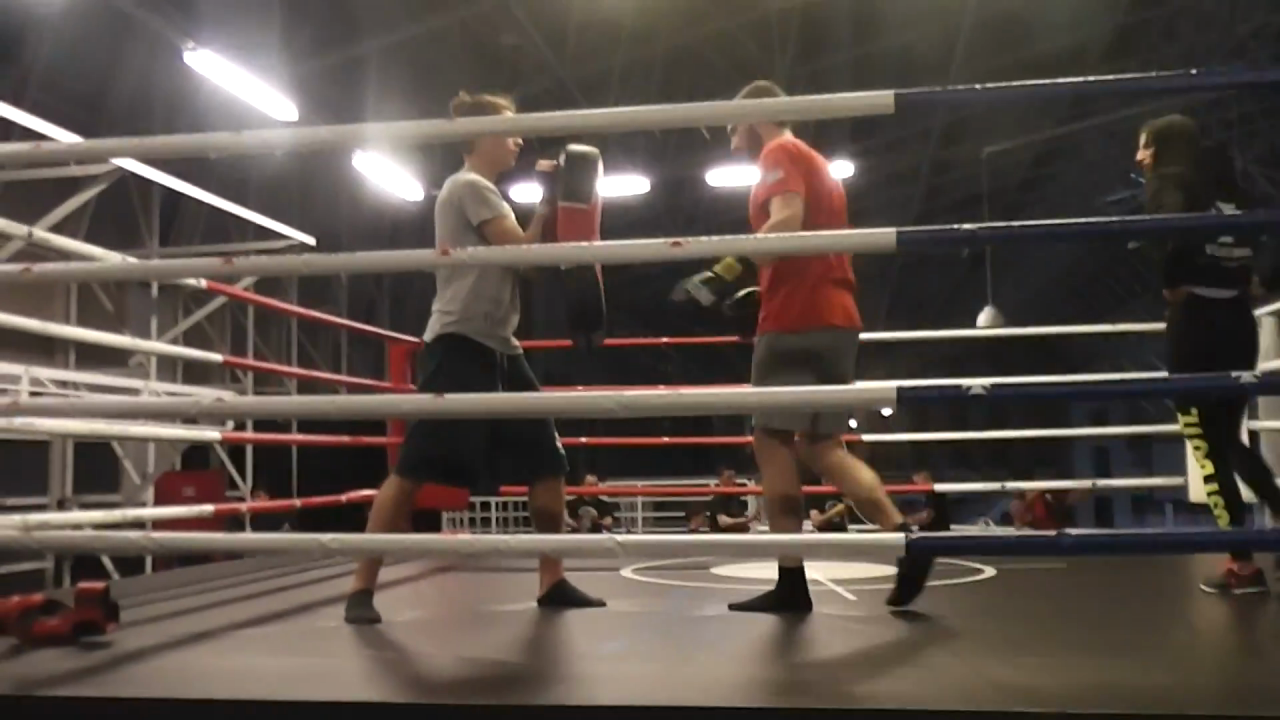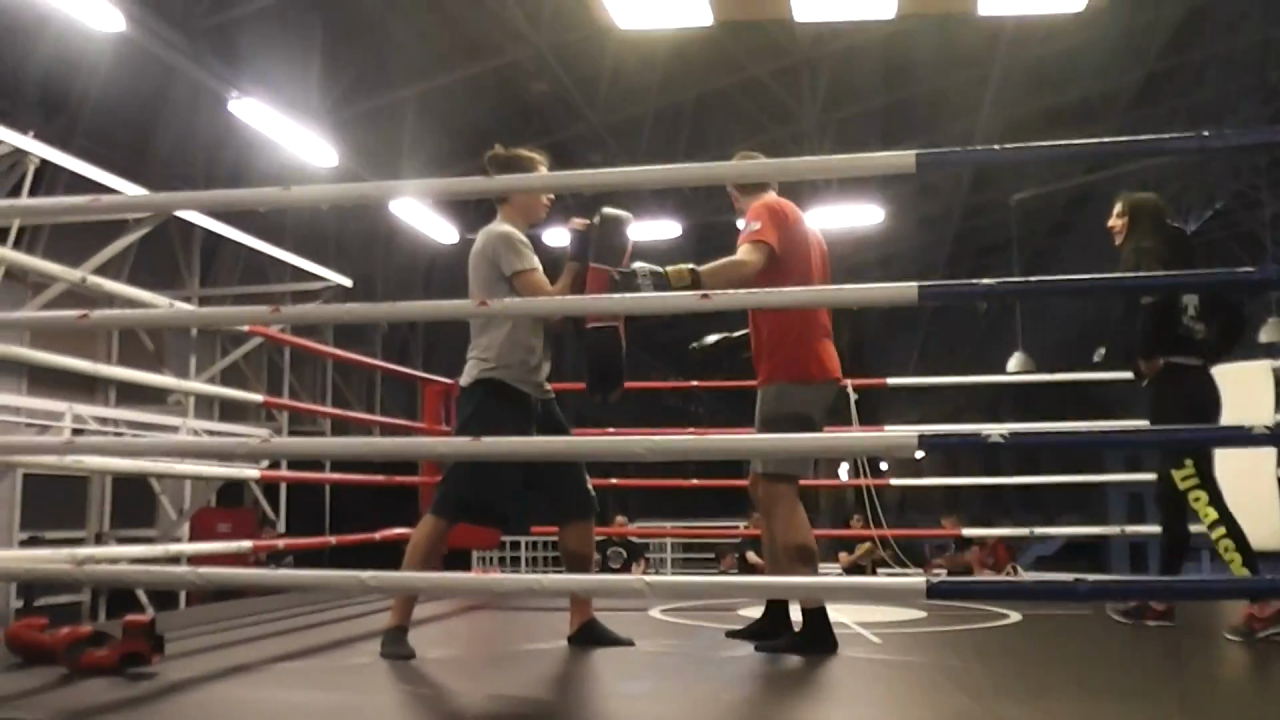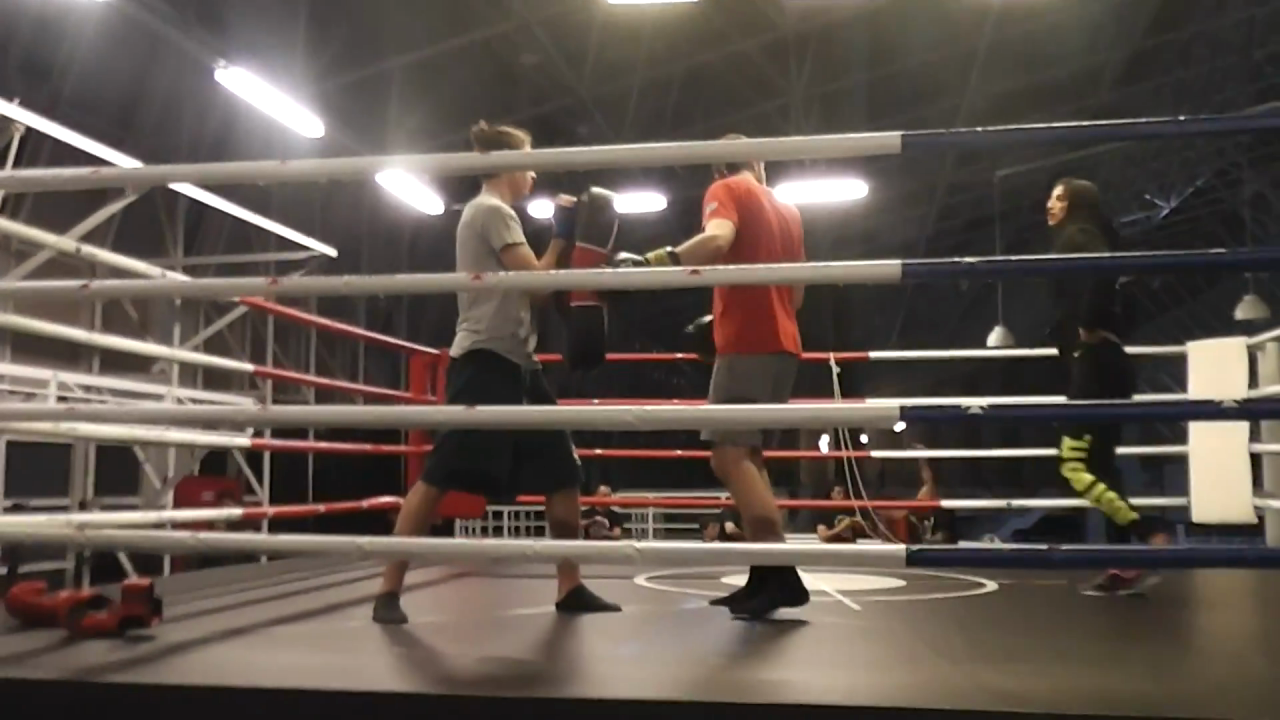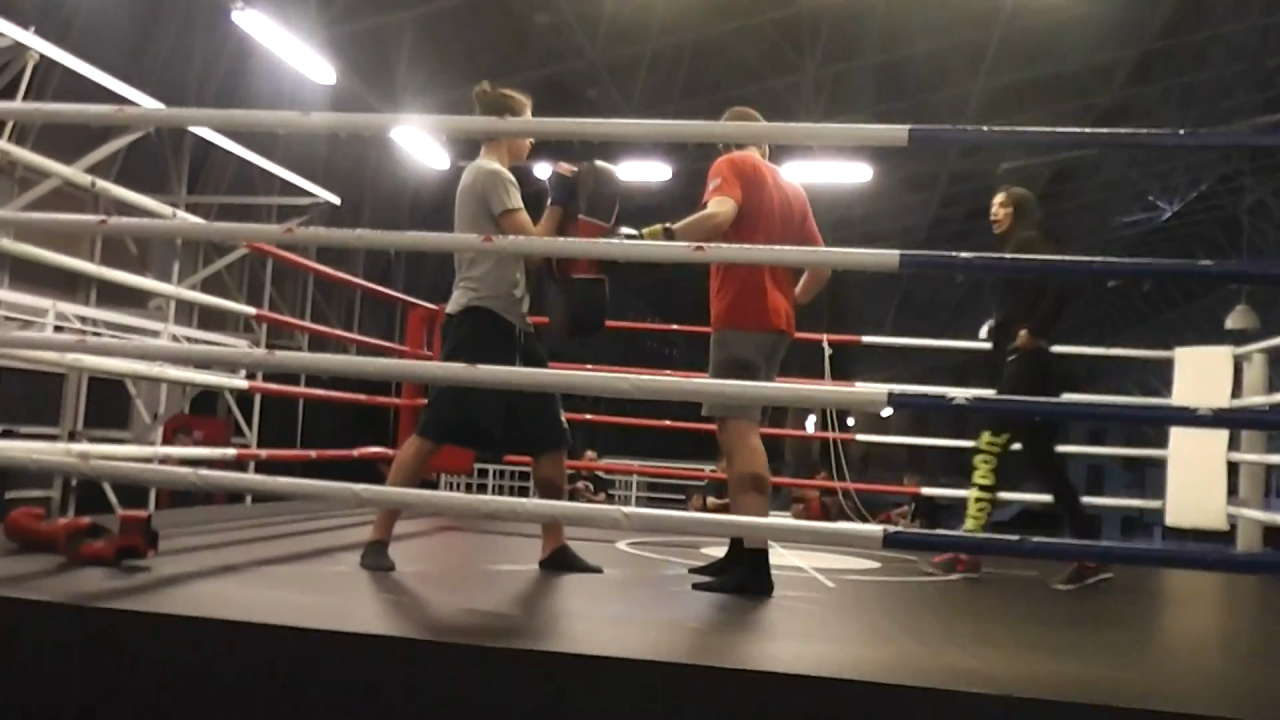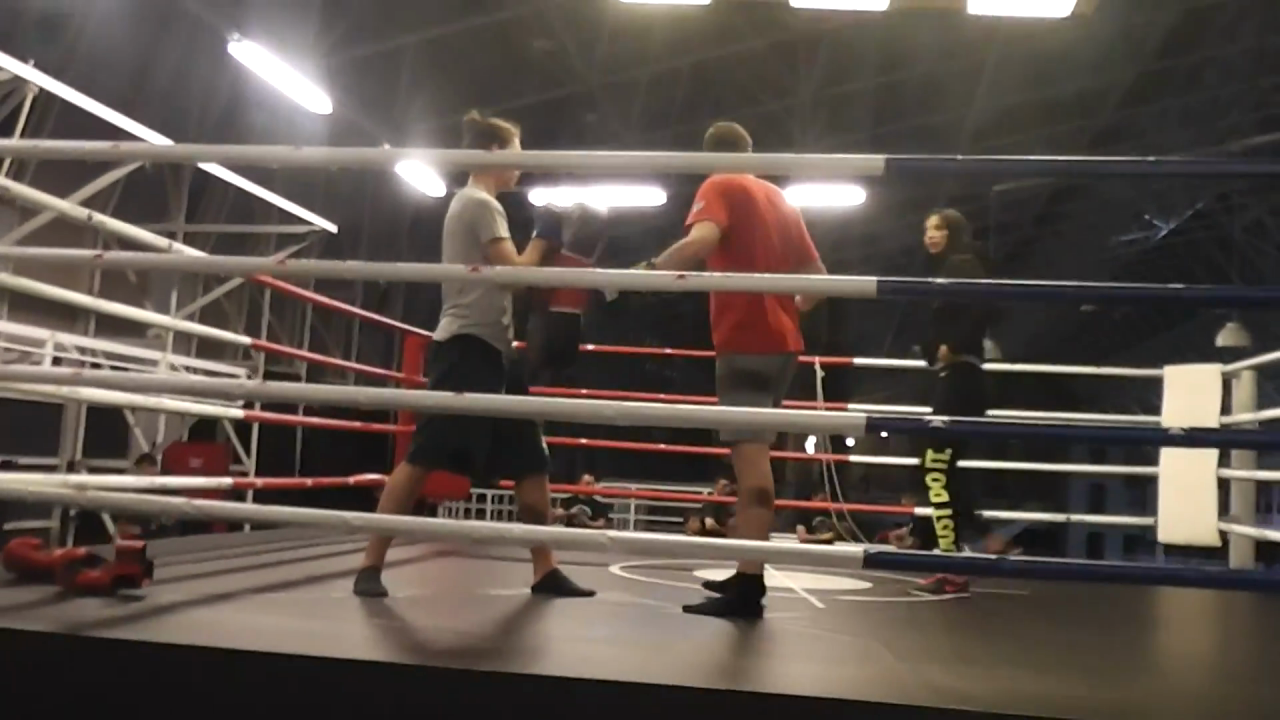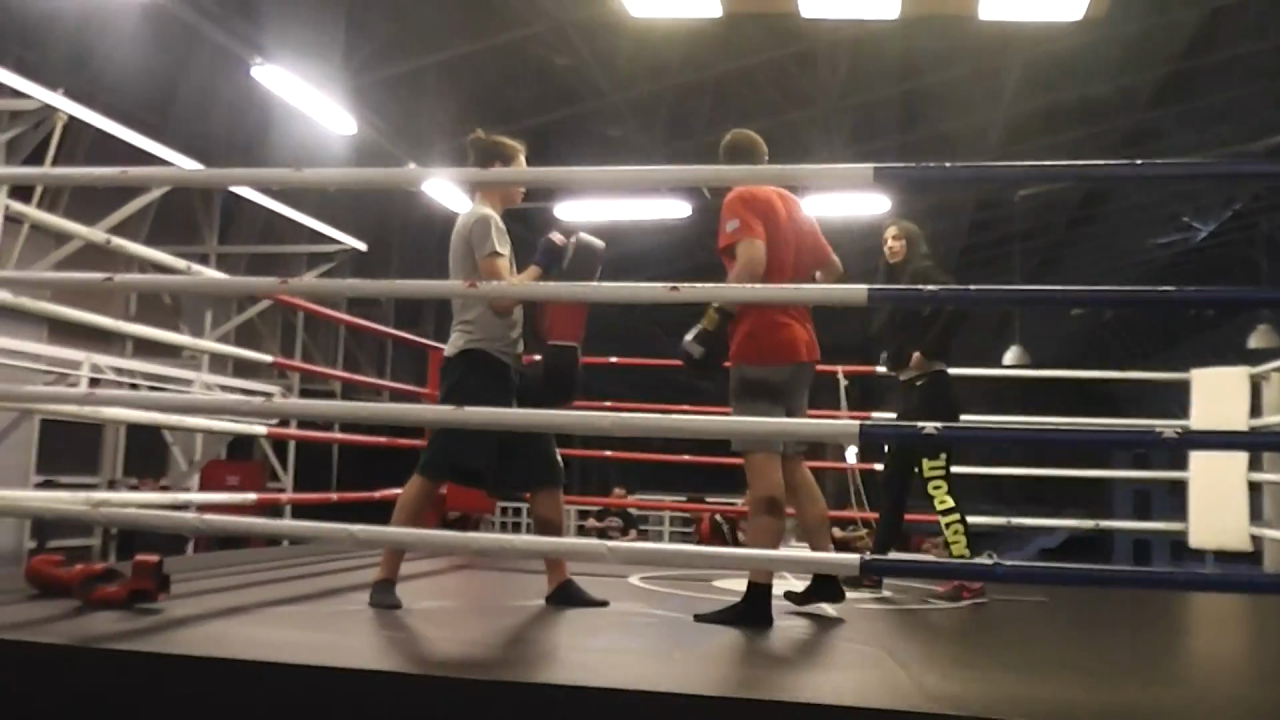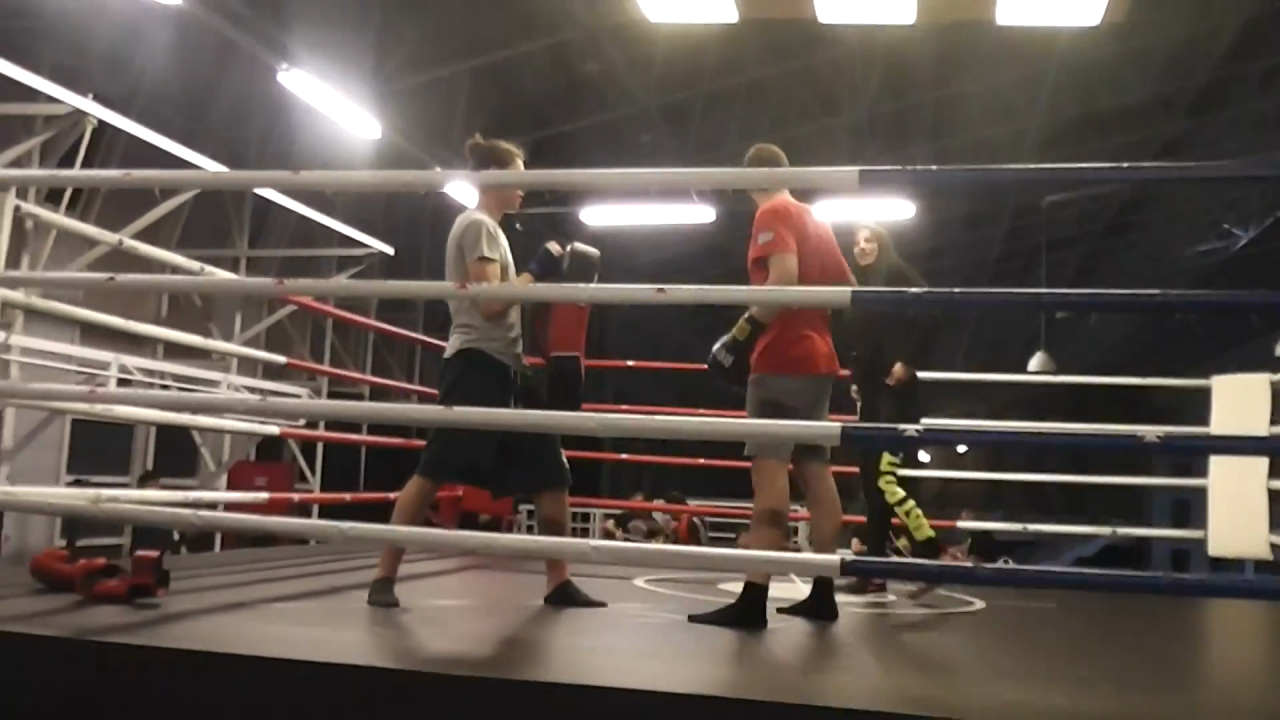
dt=0.3s
person 1, frame 1
left shoulder: (781, 153)
right shoulder: (818, 167)
left elbow: (787, 224)
left wrist: (722, 275)
right wrist: (756, 289)
left hip: (794, 321)
right hip: (834, 319)
left knee: (772, 441)
right knee: (825, 446)
left ankle: (793, 584)
right ankle: (901, 540)
person 1, frame 2
left shoulder: (767, 209)
right shoulder: (802, 224)
left elbow: (745, 265)
left wrist: (666, 278)
left hip: (793, 371)
right hip: (808, 368)
left knee: (775, 486)
right knee: (768, 485)
left ankle: (815, 623)
right ankle: (775, 615)
person 1, frame 3
left shoulder: (725, 191)
right shoulder: (786, 209)
left elbow: (718, 239)
left wrist: (652, 262)
left hip: (747, 343)
right hip: (782, 345)
left knee: (730, 455)
right knee: (747, 456)
left ankle: (782, 575)
right ankle: (760, 578)
person 1, frame 4
left shoulder: (730, 166)
right shoulder: (791, 188)
left elbow: (719, 216)
right elbow: (820, 269)
left wrist: (654, 237)
left hip: (741, 316)
right hip: (775, 320)
left knee: (736, 426)
right knee: (741, 428)
left ankle: (755, 561)
right ankle: (740, 551)
person 1, frame 5
left shoulder: (719, 187)
right shoulder: (779, 199)
left elbow: (698, 243)
right elbow: (816, 274)
left wrist: (642, 272)
left hip: (745, 338)
right hip: (782, 339)
left knee: (749, 453)
right knee: (754, 453)
left ankle: (747, 589)
right ankle: (747, 572)
person 1, frame 6
left shoulder: (740, 200)
right shoulder: (792, 204)
left elbow: (751, 263)
right elbow: (831, 269)
left wrist: (714, 320)
left hip: (760, 348)
right hip: (798, 347)
left knee: (762, 464)
right knee: (791, 462)
left ankle: (757, 599)
right ankle: (826, 576)
person 1, frame 7
left shoulder: (771, 215)
right shoulder: (817, 221)
left elbow: (784, 278)
right elbow: (845, 287)
left wrist: (744, 330)
left hip: (781, 360)
right hip: (818, 360)
left knee: (768, 469)
right knee: (814, 471)
right ankle: (823, 593)
person 2, frame 1
left shoulder: (486, 194)
right shoulder: (469, 187)
left elbow: (519, 261)
right elbow: (523, 251)
left wrist: (550, 203)
right wrist: (549, 204)
left hip: (498, 347)
right hip: (459, 343)
left knee: (547, 461)
right knee: (415, 467)
left ankle: (552, 581)
right ankle: (361, 587)
person 2, frame 2
left shoulder: (516, 245)
right shoulder: (502, 238)
left elbow: (546, 312)
right elbow: (549, 305)
left wrist: (577, 261)
right wrist: (576, 258)
left hip: (530, 391)
right hip: (494, 388)
left knee: (577, 503)
right knee: (449, 507)
left ankle: (582, 620)
right ankle: (396, 624)
person 2, frame 3
left shoulder: (494, 214)
right shoulder: (491, 211)
left elbow: (529, 291)
right elbow: (535, 281)
left wrist: (561, 238)
right wrist: (561, 235)
left hip: (515, 361)
right hip: (484, 360)
left knee: (563, 472)
right knee: (440, 475)
left ankle: (570, 587)
right ankle: (389, 590)
person 2, frame 4
left shoulder: (488, 178)
right shoulder: (491, 176)
left elbow: (518, 252)
left wrist: (558, 207)
right wrist: (558, 202)
left hip: (508, 322)
right hip: (480, 318)
left knee: (551, 435)
right knee: (435, 430)
left ankle: (554, 547)
right ankle: (379, 539)
person 2, frame 5
left shoulder: (473, 204)
right shoulder: (481, 204)
left wrist: (545, 247)
right wrist: (544, 238)
left hip: (491, 349)
right hip: (468, 346)
left knee: (532, 460)
right knee: (426, 457)
left ankle: (545, 570)
right ankle: (371, 565)
person 2, frame 6
left shoulder: (483, 222)
right shoulder: (483, 220)
right elbow: (502, 299)
left wrist: (543, 272)
right wrist: (542, 263)
left hip: (502, 363)
right hip: (477, 360)
left knee: (546, 472)
right knee: (435, 470)
left ankle: (558, 581)
right ankle: (385, 577)
person 2, frame 7
left shoulder: (490, 228)
right shoulder: (476, 225)
right elbow: (490, 302)
left wrist: (543, 281)
right wrist: (538, 272)
left hip: (505, 365)
right hip: (476, 363)
left knee: (551, 472)
right knee: (435, 471)
left ankle: (558, 582)
right ankle: (384, 576)
person 3, frame 1
left shoulder: (1166, 184)
right shoulder: (1224, 183)
left wrist: (1172, 284)
left hip: (1196, 320)
right hip: (1238, 320)
left knee: (1207, 445)
right knee: (1228, 439)
person 3, frame 2
left shoulder: (1138, 257)
right shoulder: (1179, 260)
left elbow: (1155, 302)
right elbow: (1231, 320)
left wrist: (1148, 354)
right wrist: (1202, 357)
left hip: (1172, 389)
right hip: (1197, 386)
left knee: (1200, 497)
right knee: (1174, 495)
right ankle: (1158, 598)
person 3, frame 3
left shoulder: (1075, 237)
right shoulder: (1093, 240)
left elbow: (1104, 276)
right elbow: (1112, 300)
left wrist: (1088, 328)
left hip: (1094, 363)
right hip: (1107, 363)
left knee: (1074, 464)
right knee: (1099, 464)
left ankle: (1153, 537)
right ankle: (1125, 566)
person 3, frame 4
left shoulder: (1028, 244)
right shoulder: (1015, 251)
left elbow: (1064, 284)
left wrist: (1033, 330)
right wrist: (1020, 331)
left hip: (1026, 366)
right hip: (1026, 367)
left knee: (987, 455)
right knee: (1044, 463)
left ankle: (969, 552)
right ankle: (1090, 555)
person 3, frame 5
left shoulder: (961, 264)
right shoulder: (946, 270)
left elbow: (985, 305)
left wrist: (952, 345)
right wrist: (941, 346)
left hip: (956, 379)
right hip: (956, 381)
left knee: (936, 471)
right knee: (940, 471)
left ankle: (952, 573)
right ankle: (986, 541)
person 3, frame 6
left shoulder: (923, 271)
right shoulder: (894, 282)
left elbow: (953, 310)
left wrist: (926, 353)
right wrist: (894, 361)
left hip: (928, 388)
right hip: (912, 390)
left knee: (936, 482)
right knee: (894, 479)
left ankle: (969, 578)
person 3, frame 7
left shoulder: (897, 273)
right shoulder: (861, 288)
left elbow: (927, 318)
left wrist: (907, 361)
right wrist: (855, 378)
left hip: (895, 389)
right hip: (871, 391)
left knee: (885, 477)
right knee: (871, 481)
left ankle: (930, 554)
right ankle: (874, 571)
